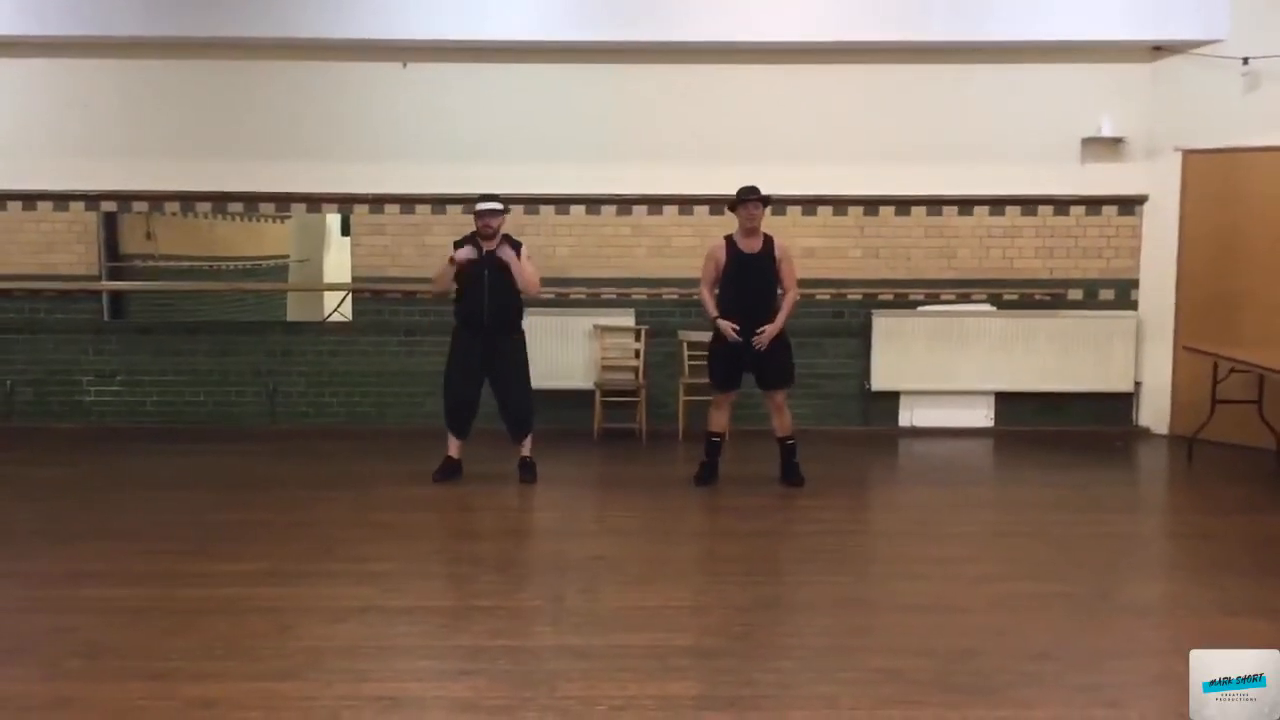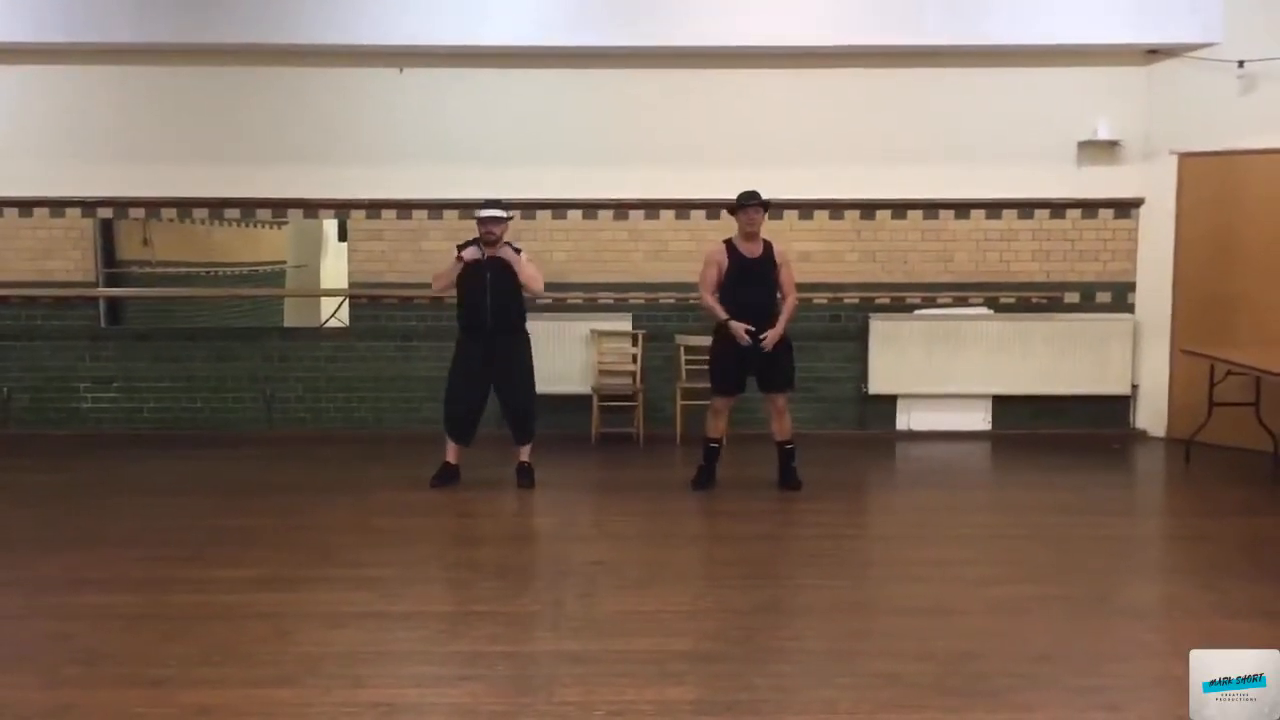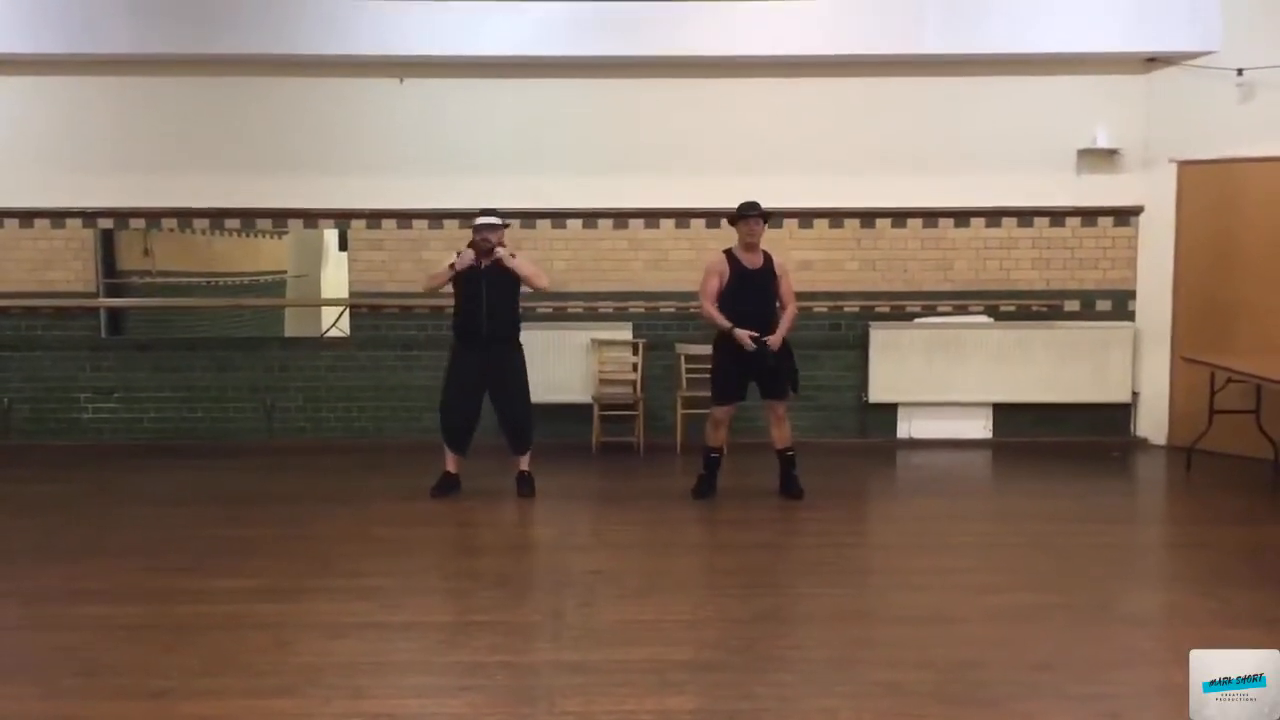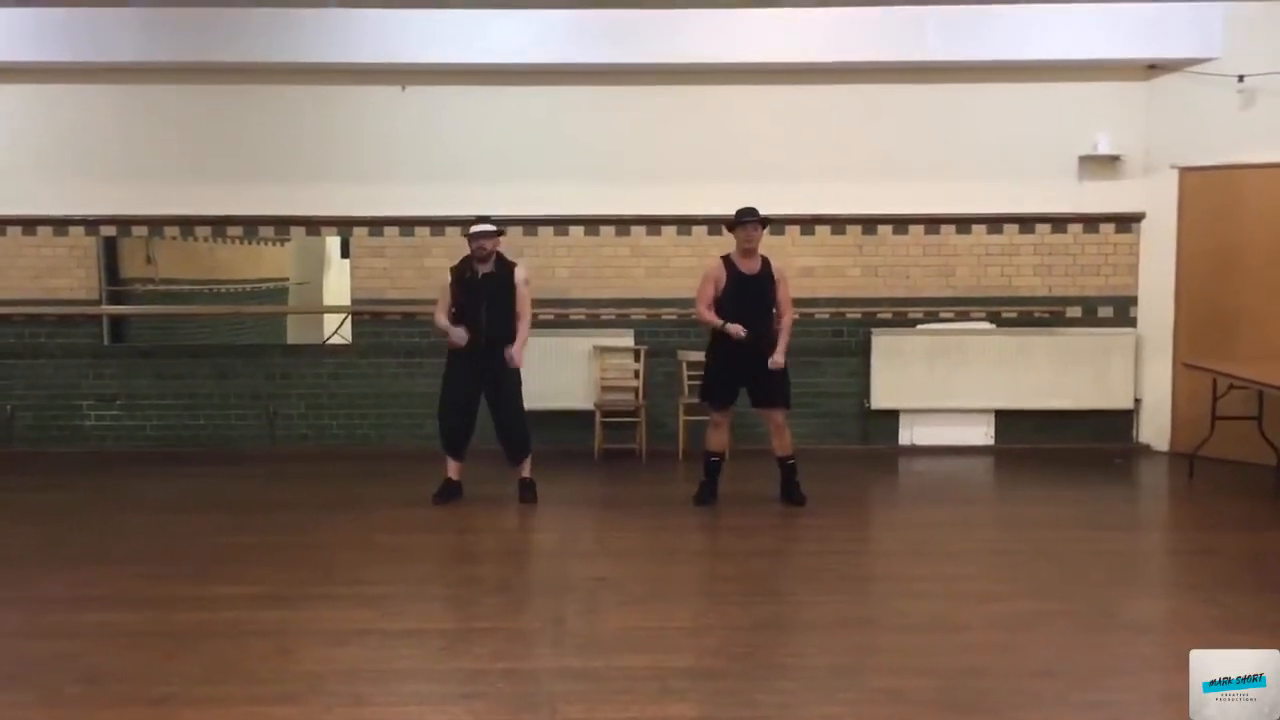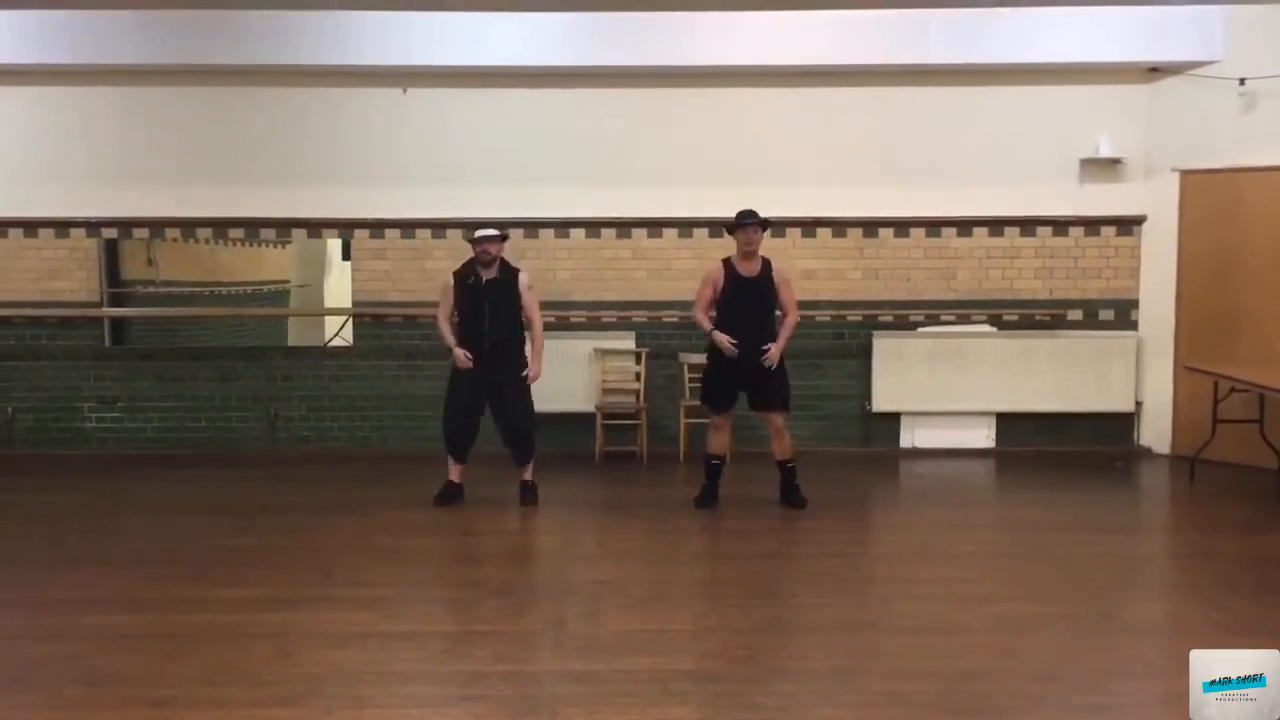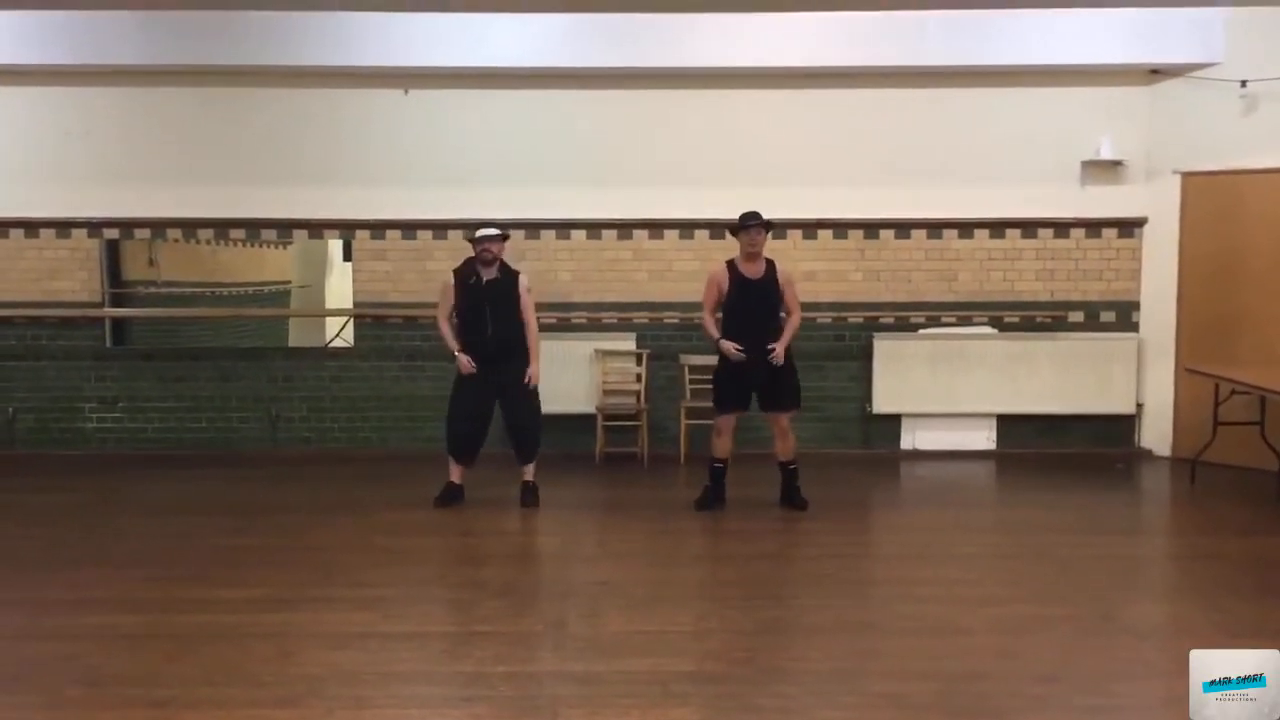
dt=0.3s
person 1, frame 1
left shoulder: (777, 248)
right shoulder: (720, 248)
left elbow: (791, 291)
right elbow: (706, 289)
left wrist: (776, 325)
right wrist: (717, 319)
left hip: (768, 334)
right hip: (729, 334)
left knee: (777, 399)
right knee: (721, 397)
left ankle: (789, 464)
right ankle: (710, 463)
person 1, frame 2
left shoulder: (776, 254)
right shoulder: (720, 253)
left elbow: (790, 296)
right elbow: (706, 294)
left wrist: (778, 328)
right wrist: (729, 322)
left hip: (770, 338)
right hip: (731, 337)
left knee: (779, 403)
right knee: (720, 403)
left ankle: (787, 469)
right ankle: (708, 468)
person 1, frame 3
left shoulder: (775, 265)
right shoulder: (720, 263)
left elbow: (790, 305)
right elbow: (707, 305)
left wrist: (780, 334)
right wrist: (734, 330)
left hip: (770, 347)
right hip: (731, 348)
left knee: (778, 410)
right knee: (720, 413)
left ankle: (788, 477)
right ankle: (708, 477)
person 1, frame 4
left shoulder: (773, 271)
right shoulder: (718, 269)
left elbow: (786, 312)
right elbow: (701, 309)
left wrist: (780, 350)
right wrist: (724, 326)
left hip: (764, 355)
right hip: (725, 354)
left knee: (777, 419)
right knee: (718, 418)
left ankle: (790, 484)
right ankle: (709, 483)
person 1, frame 5
left shoulder: (774, 272)
right shoulder: (718, 272)
left elbow: (791, 313)
right elbow: (699, 311)
left wrist: (779, 345)
right wrist: (714, 334)
left hip: (765, 357)
right hip: (725, 356)
left knee: (776, 422)
right knee: (719, 420)
left ankle: (789, 487)
right ankle: (711, 486)
person 1, frame 6
left shoulder: (779, 273)
right shoulder: (722, 274)
left elbow: (794, 313)
right elbow: (707, 313)
left wrist: (783, 343)
right wrist: (720, 341)
left hip: (773, 358)
right hip: (734, 358)
left knee: (782, 423)
right knee: (723, 424)
left ankle: (790, 489)
right ankle: (715, 489)
person 2, frame 1
left shoulder: (518, 250)
right shoulder: (460, 248)
left elbow: (533, 289)
right elbow: (439, 286)
left wrist: (511, 261)
right wrist: (454, 262)
left hip: (507, 337)
right hip: (468, 336)
left knee: (517, 398)
right knee: (458, 396)
left ankle: (526, 459)
right ankle: (453, 459)
person 2, frame 2
left shoulder: (518, 256)
right shoulder: (463, 253)
left elbow: (537, 287)
right elbow: (437, 285)
left wrist: (511, 258)
right wrist: (461, 260)
left hip: (512, 341)
right hip: (472, 342)
left knee: (520, 403)
right knee: (459, 402)
left ankle: (524, 464)
right ankle: (451, 465)
person 2, frame 3
left shoulder: (514, 262)
right shoulder: (459, 261)
left elbow: (542, 283)
right elbow: (429, 285)
left wrist: (510, 262)
right wrist: (455, 266)
left hip: (506, 350)
right hip: (467, 350)
left knee: (516, 411)
right knee: (455, 411)
left ankle: (524, 473)
right ankle: (450, 474)
person 2, frame 4
left shoulder: (514, 272)
right shoulder: (455, 274)
left elbow: (525, 313)
right elbow: (439, 313)
left wrist: (518, 346)
right wrist: (450, 329)
left hip: (501, 359)
right hip: (462, 359)
left knee: (512, 419)
right knee: (453, 418)
left ankle: (526, 479)
right ankle: (452, 481)
person 2, frame 5
left shoulder: (518, 279)
right shoulder: (457, 280)
left elbow: (534, 319)
right elbow: (443, 316)
left wrist: (536, 359)
right wrist: (454, 348)
left hip: (509, 364)
right hip: (470, 363)
left knee: (519, 423)
right knee: (457, 422)
left ankle: (527, 482)
right ankle: (454, 484)
person 2, frame 6
left shoulder: (517, 280)
right shoulder: (457, 279)
left elbow: (529, 322)
right elbow: (443, 318)
left wrist: (534, 363)
right wrist: (458, 353)
left hip: (515, 365)
right hip: (474, 365)
left knee: (525, 423)
right knee: (462, 424)
left ankle: (528, 483)
right ankle: (454, 485)
